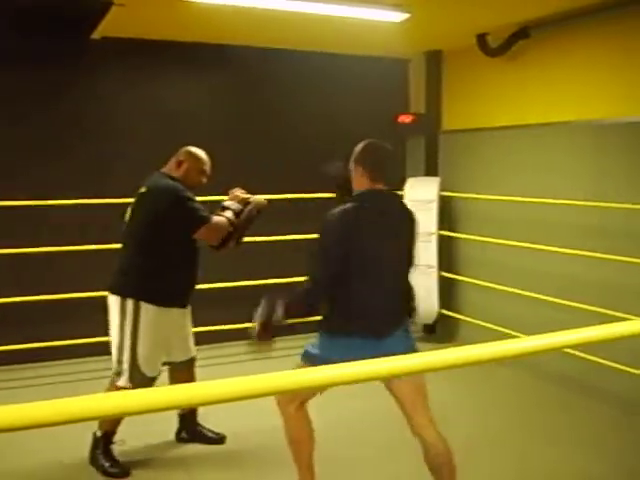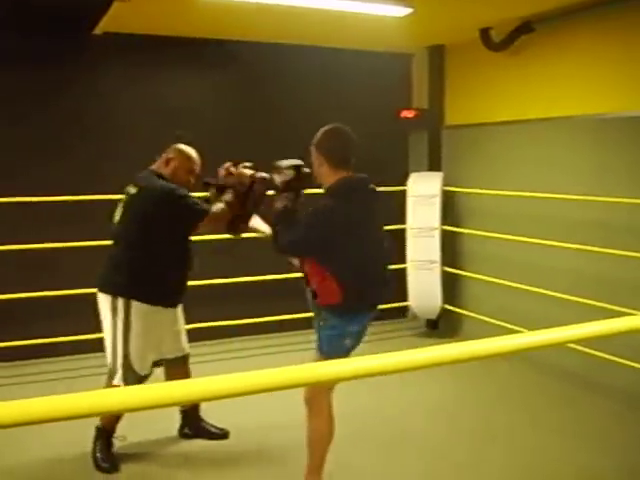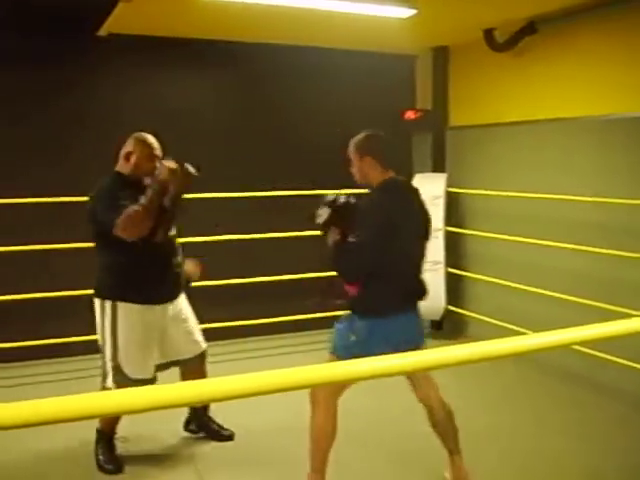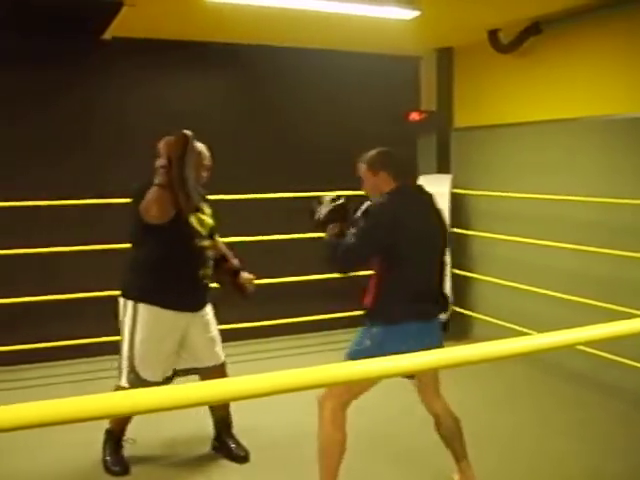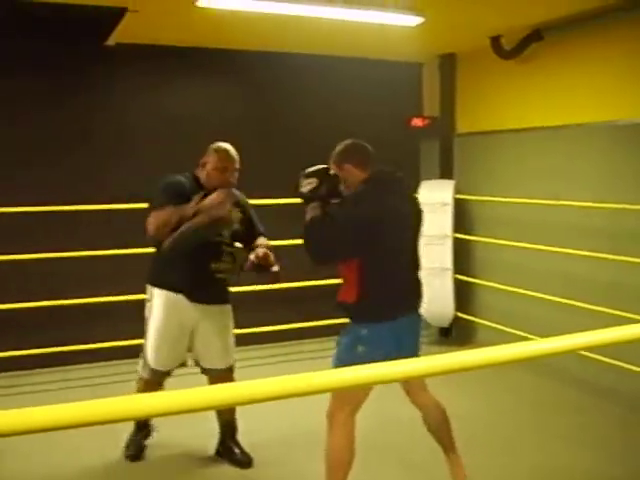
dt=0.4s
person 1, frame 1
left shoulder: (344, 220)
right shoulder: (403, 218)
left elbow: (320, 286)
left wrist: (279, 309)
left hip: (347, 336)
right hip: (394, 333)
left knee: (291, 401)
right knee: (425, 427)
person 1, frame 2
left shoulder: (332, 211)
right shoulder: (361, 192)
left elbow: (284, 241)
left wrist: (283, 198)
left hip: (346, 310)
right hip: (357, 294)
left knee: (316, 397)
person 1, frame 3
left shoulder: (376, 207)
right shoulder: (412, 202)
left elbow: (353, 268)
left wrist: (333, 232)
right wrist: (355, 225)
left hip: (372, 319)
right hip: (406, 313)
left knee: (323, 397)
right knee: (427, 392)
person 1, frame 4
left shoulder: (387, 211)
right shoulder: (428, 210)
left elbow: (346, 259)
left wrist: (332, 226)
left hip: (392, 325)
right hip: (426, 322)
left knee: (331, 403)
right knee: (433, 400)
person 1, frame 5
left shoulder: (360, 202)
right shoulder: (402, 195)
left elbow: (321, 251)
left wrist: (313, 202)
right wrist: (329, 204)
left hip: (373, 324)
right hip: (406, 316)
left knee: (340, 414)
right knee: (419, 393)
person 2, frame 1
left shoulder: (163, 191)
right shoulder: (169, 193)
left elbow: (201, 230)
right elbow: (212, 233)
left wrist: (231, 208)
right wrist: (233, 207)
left hip: (170, 298)
right hip: (140, 299)
left knee: (183, 361)
right knee: (131, 376)
left ankle: (188, 425)
right ankle: (100, 446)
person 2, frame 2
left shoulder: (152, 190)
right shoulder: (162, 193)
left elbow: (191, 216)
right elbow: (210, 222)
left wrist: (225, 189)
right wrist: (234, 192)
left hip: (160, 296)
right hip: (130, 297)
left knee: (177, 359)
right knee: (126, 374)
left ankle: (190, 420)
right ankle: (102, 439)
person 2, frame 3
left shoulder: (149, 189)
right shoulder: (109, 193)
right elbow: (132, 231)
left wrist: (181, 264)
right wrist: (157, 189)
left hip: (170, 295)
right hip: (126, 301)
left knee: (195, 355)
right knee: (123, 378)
left ankle: (198, 417)
right ankle: (104, 441)
person 2, frame 4
left shoulder: (197, 199)
right shoulder: (157, 191)
left elbow: (210, 241)
right elbow: (158, 214)
left wrist: (237, 271)
right wrist: (166, 165)
left hip: (196, 303)
right hip: (151, 303)
left knee: (215, 370)
right knee: (135, 379)
left ankle: (223, 435)
right ankle: (112, 442)
person 2, frame 5
left shoulder: (237, 201)
right shoulder: (176, 187)
left elbow: (257, 238)
right elbow: (157, 224)
left wrist: (261, 251)
right wrist: (200, 208)
left hip: (215, 300)
right hip: (170, 294)
left knee: (221, 370)
right knee: (155, 368)
left ankle: (228, 439)
right ankle: (141, 426)
